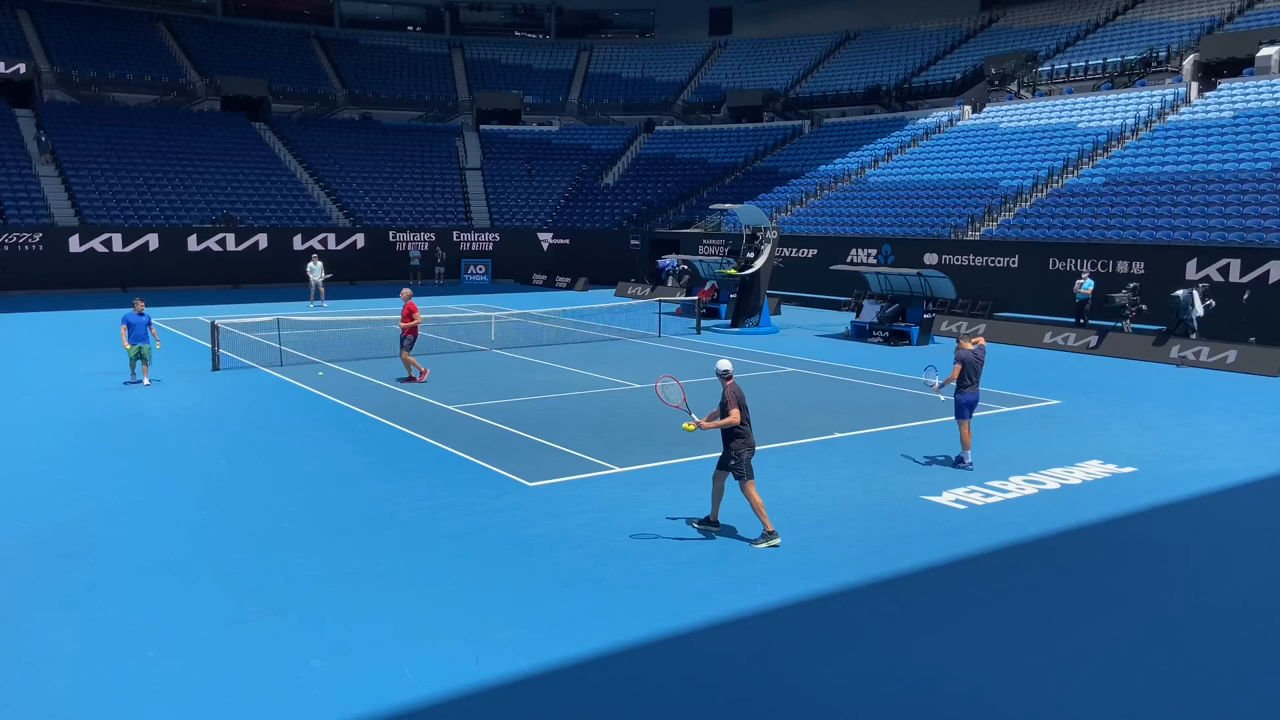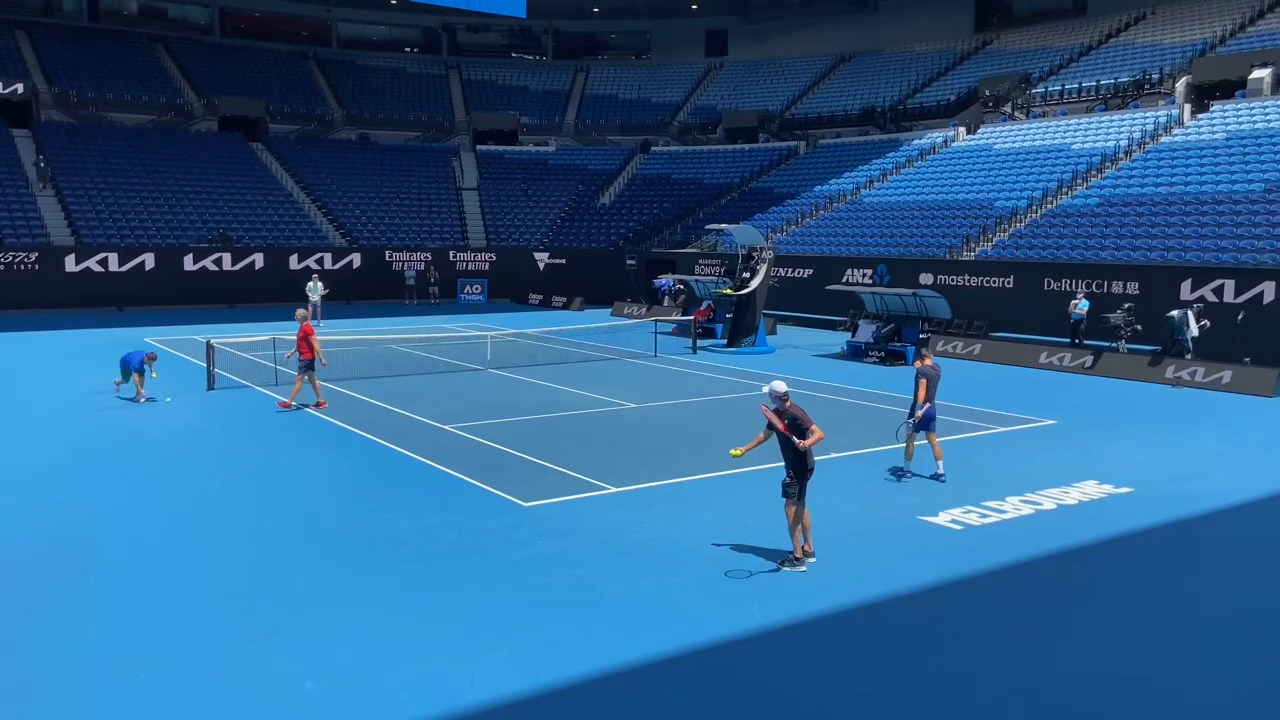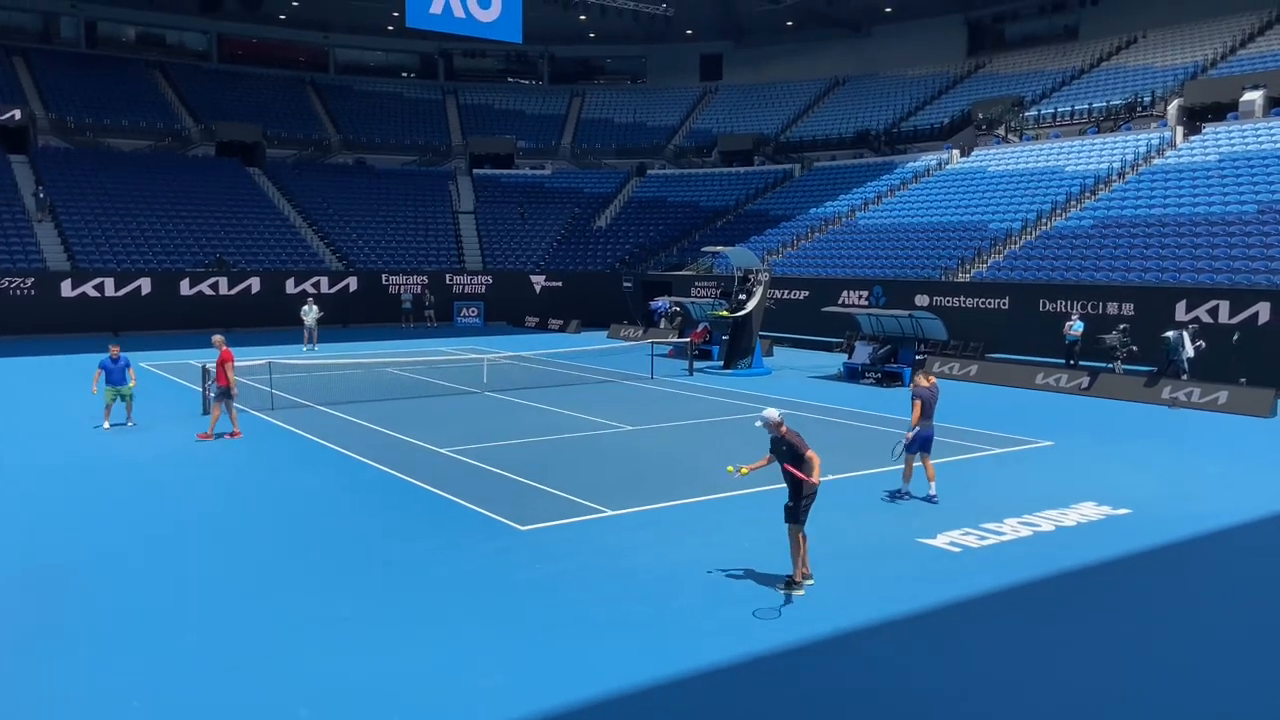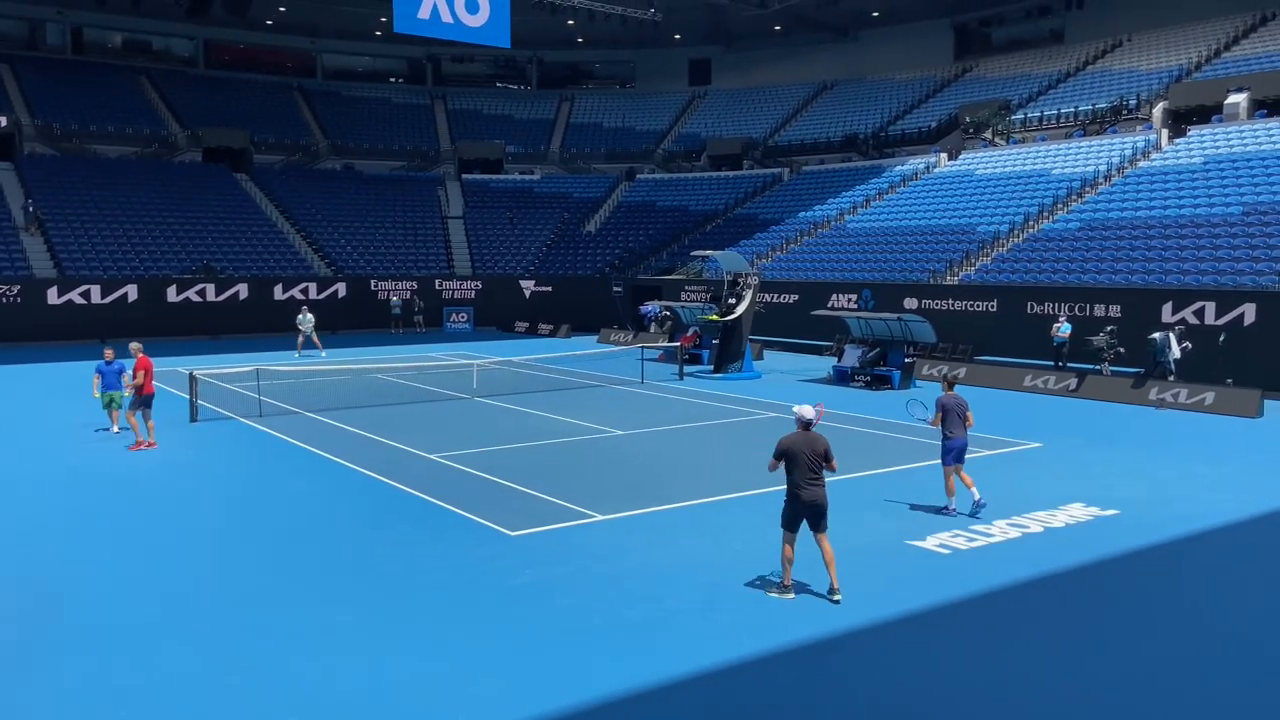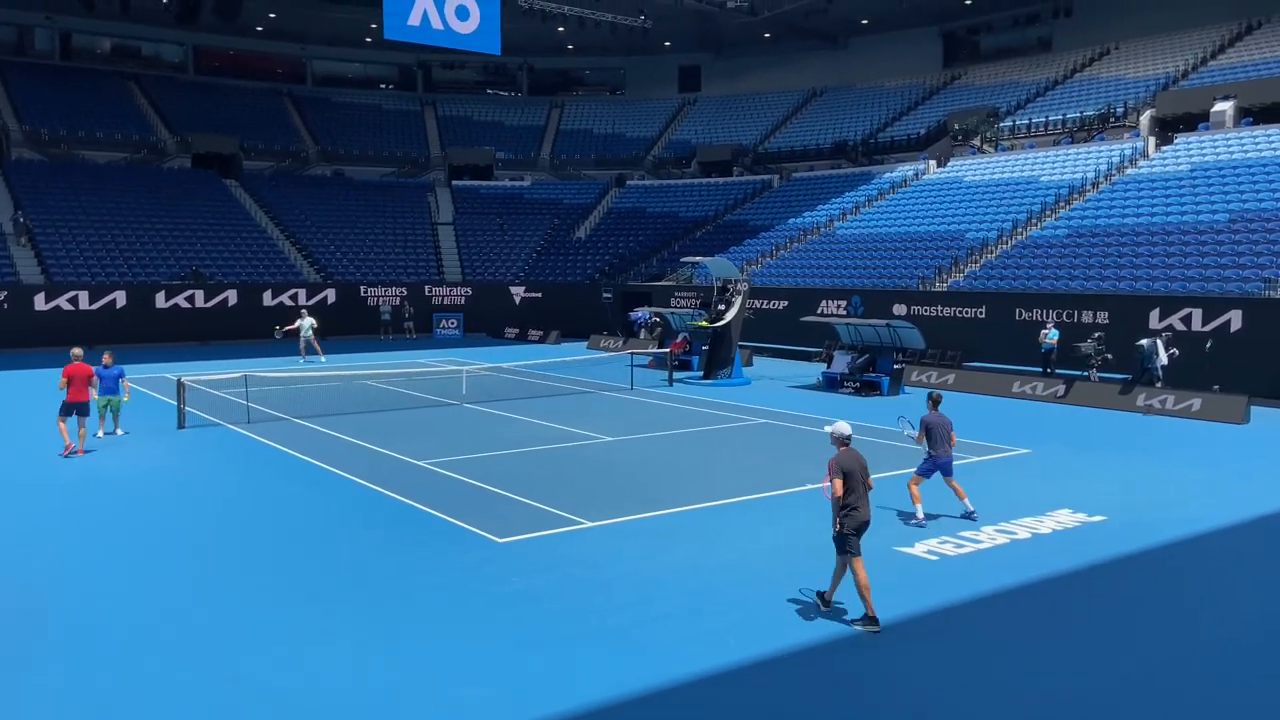
dt=1s
person 1, frame 1
left shoulder: (729, 392)
right shoulder: (730, 390)
left elbow: (735, 419)
right elbow: (719, 412)
left wrist: (709, 425)
right wrist: (702, 422)
left hip: (740, 446)
right hip: (735, 445)
left knee: (747, 489)
right knee: (718, 478)
left ankle: (770, 533)
right ankle: (712, 520)
person 1, frame 2
left shoulder: (796, 413)
right shoulder: (776, 413)
left elbow: (819, 433)
right elbow: (765, 434)
left wrist: (807, 443)
right wrist: (745, 449)
left hip: (801, 468)
right hip: (794, 467)
left knee: (791, 509)
right knee: (800, 507)
left ankle: (797, 559)
right ankle: (808, 550)
person 1, frame 3
left shoulder: (792, 439)
right shoulder: (775, 439)
left elbow: (814, 458)
right elbow: (771, 457)
left wrist: (815, 475)
right wrist: (752, 467)
left hip: (803, 491)
right hip: (800, 490)
left knee: (794, 532)
right knee: (798, 530)
left ankle: (796, 582)
right ankle: (805, 573)
person 1, frame 4
left shoulder: (786, 441)
right shoulder: (822, 441)
left elbow: (771, 468)
right elbow: (833, 468)
left hip: (797, 499)
right hip: (819, 498)
left knee: (788, 540)
right knee: (823, 540)
left ankle: (786, 586)
right ankle: (835, 588)
person 1, frame 5
left shoulder: (836, 461)
right shoulder: (858, 456)
left elbow: (837, 493)
right elbow: (870, 485)
left wrist: (835, 517)
left hip: (848, 520)
right hip: (864, 516)
left knee: (857, 567)
right knee: (842, 558)
left ankle: (871, 617)
right ankle: (826, 598)
